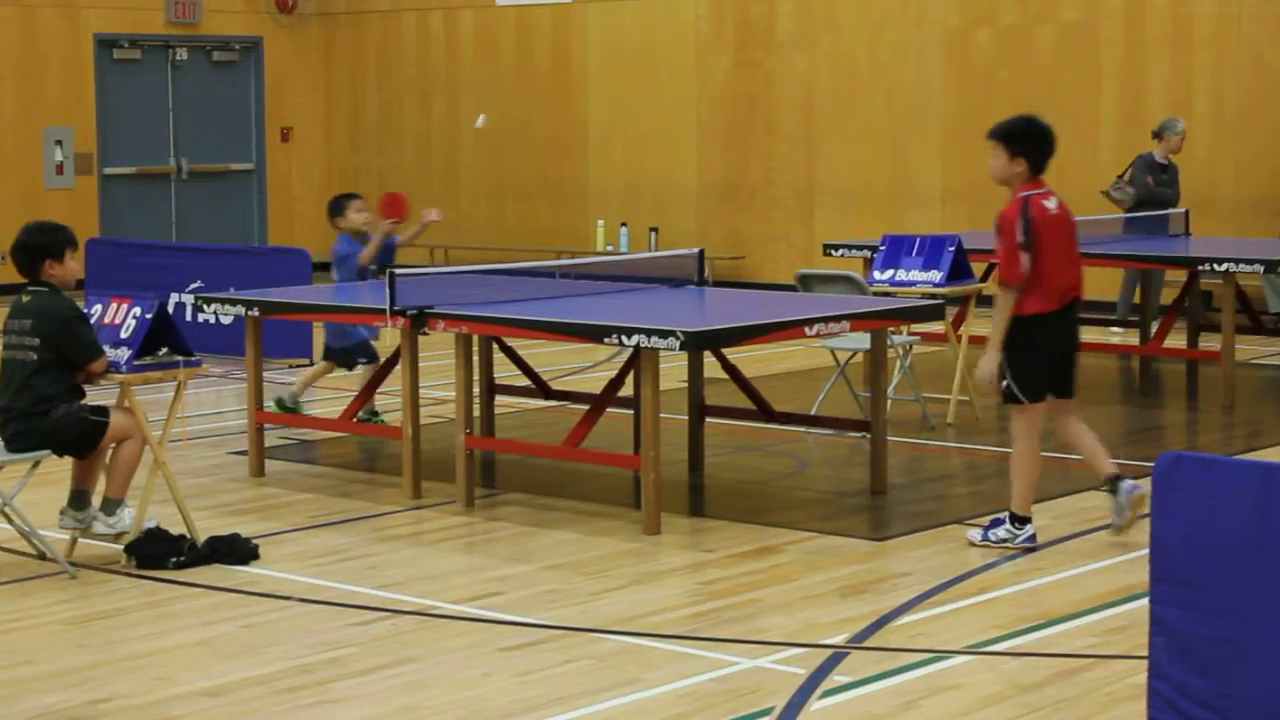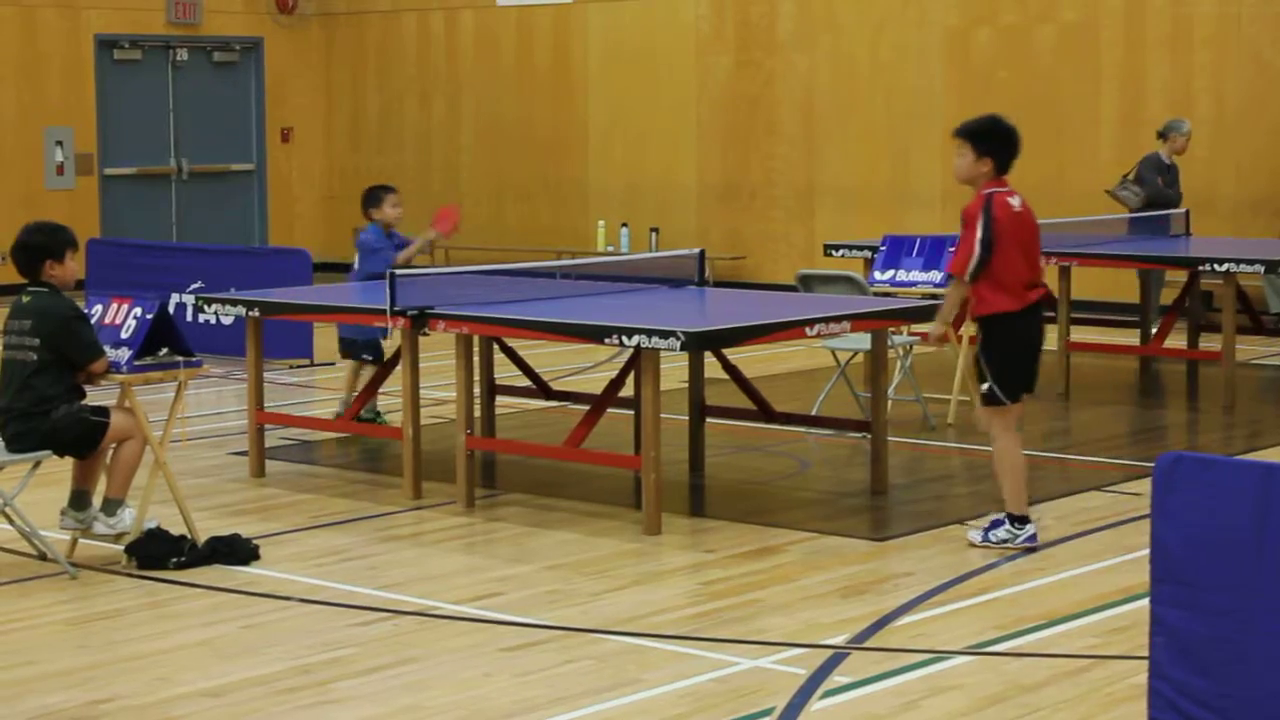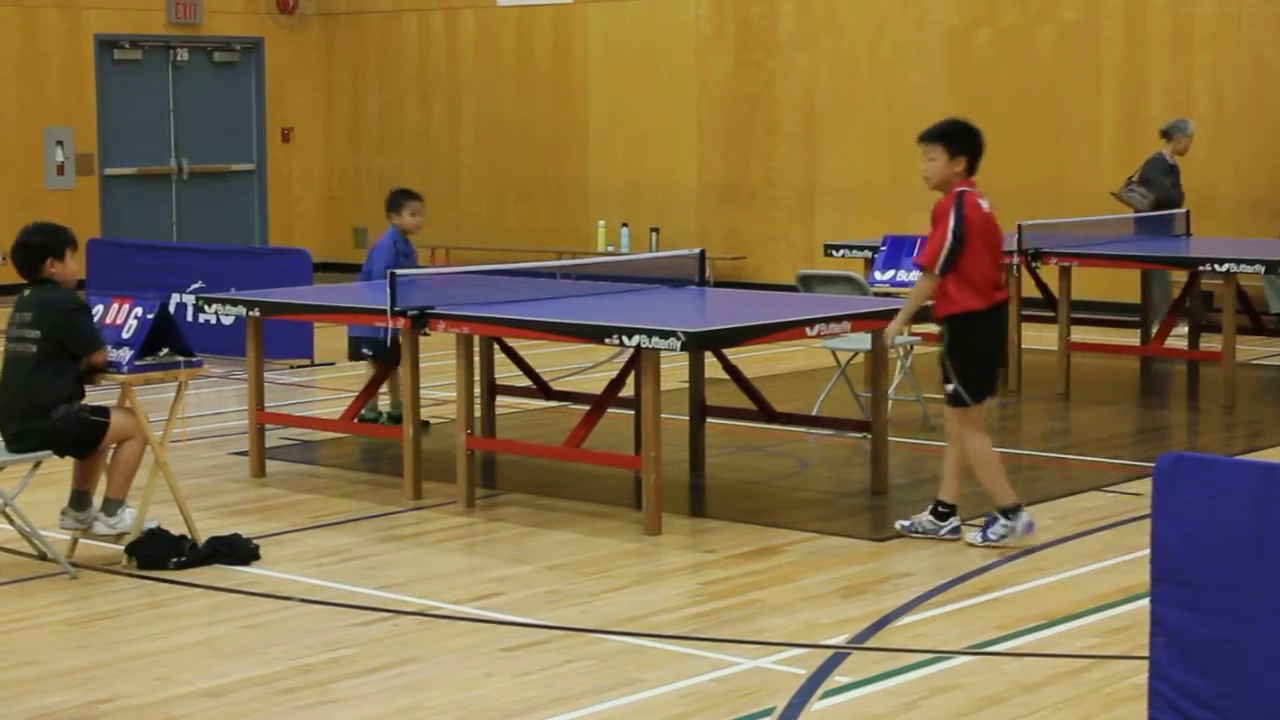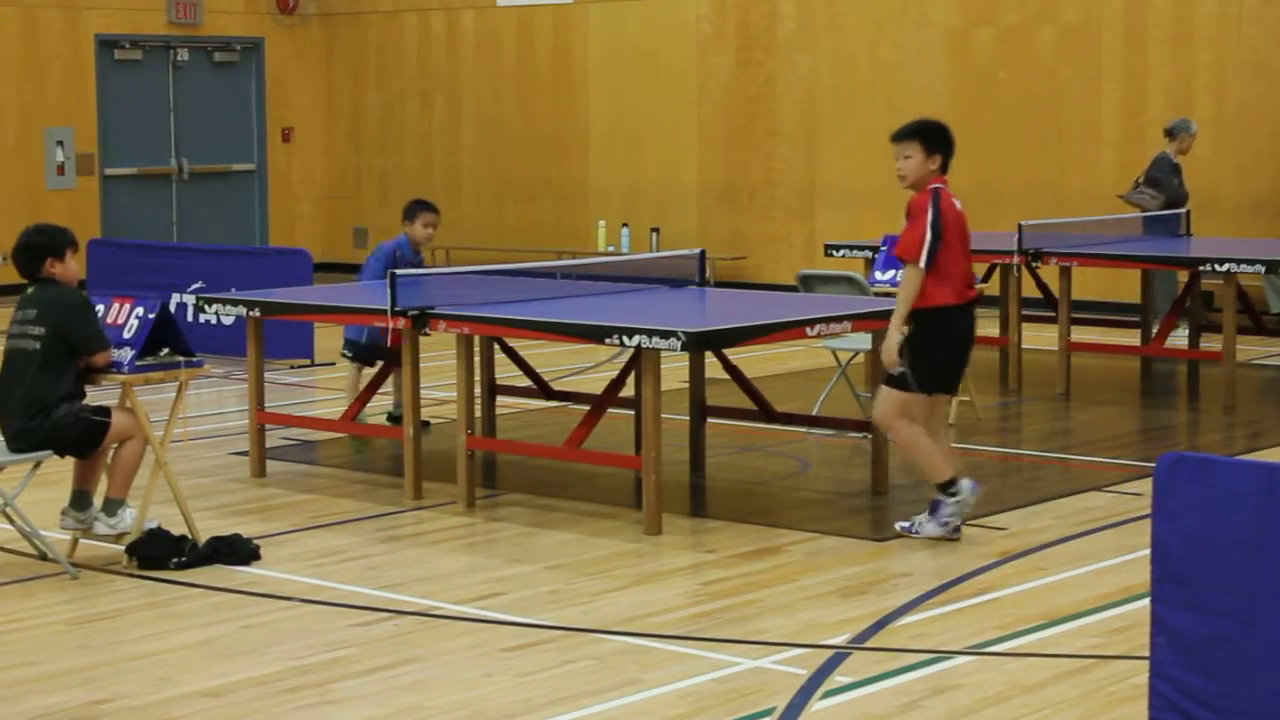
dt=0.2s
person 1, frame 1
left shoulder: (1016, 214)
right shoulder: (1055, 206)
left elbow: (1010, 287)
right elbow: (1067, 269)
left wrist: (993, 348)
left hip: (1032, 328)
right hip: (1063, 321)
left knee: (1023, 428)
right knee: (1065, 419)
left ankle: (1017, 524)
right ankle: (1119, 483)
person 1, frame 2
left shoulder: (981, 209)
right shoulder: (1017, 204)
left elbow: (962, 277)
right elbow: (1031, 265)
left wrist: (942, 323)
left hip: (1003, 325)
right hip: (1026, 319)
left knee: (1001, 426)
right knee: (998, 420)
left ankle: (1019, 525)
right ankle: (1014, 515)
person 1, frame 3
left shoulder: (951, 206)
right shoulder: (980, 206)
left elbow: (931, 274)
left wrist: (900, 321)
left hip: (969, 326)
right hip: (989, 321)
left knee: (967, 428)
right knee: (961, 423)
left ankle: (1012, 516)
right ankle: (944, 513)
person 1, frame 4
left shoulder: (927, 202)
right shoulder: (947, 202)
left elbow: (916, 268)
left wrist: (895, 327)
left hip: (936, 321)
right hip: (955, 319)
left knee: (887, 411)
right knee: (928, 419)
left ankle: (952, 485)
right ankle: (942, 513)
person 2, frame 1
right shoulder: (60, 309)
right elbow: (98, 364)
left wrist: (77, 373)
right wrist: (82, 372)
right hip: (42, 423)
left knee: (96, 423)
right knee: (133, 425)
left ankle: (78, 509)
right ankle: (110, 514)
person 2, frame 2
right shoulder: (60, 309)
right elbow: (98, 365)
left wrist: (76, 372)
right wrist: (83, 372)
right hip: (41, 423)
left knee: (97, 424)
right knee: (134, 425)
left ankle: (78, 509)
right ankle: (110, 515)
person 2, frame 3
right shoulder: (64, 301)
right elbow: (98, 356)
left wrist: (76, 363)
right wrist: (80, 363)
right hip: (42, 422)
left knee: (97, 423)
right knee: (134, 425)
left ankle: (79, 509)
right ankle: (111, 515)
person 2, frame 4
left shoulder: (27, 301)
right shoulder: (69, 300)
right elbow: (101, 358)
left wrist: (76, 361)
right wrist: (83, 360)
right hip: (43, 420)
left knee: (98, 420)
right knee: (136, 425)
left ankle: (79, 509)
right ankle: (111, 515)
person 3, frame 1
left shoulder: (367, 241)
right shoulder: (343, 249)
left elbow: (400, 243)
right elbow: (362, 264)
left wrist: (423, 224)
right wrist: (380, 236)
left knee: (330, 364)
right knee: (371, 362)
left ankle: (290, 398)
right ankle: (367, 413)
person 3, frame 2
left shoulder: (390, 236)
right shoulder: (370, 240)
left elbow: (416, 251)
right elbow: (395, 263)
left wrist: (433, 237)
right wrist: (421, 242)
left knee: (358, 361)
right knee: (373, 360)
left ankle: (346, 406)
right ankle: (368, 412)
person 3, frame 3
left shoulder: (408, 247)
right shoulder: (386, 245)
right elbow: (381, 282)
left knee: (393, 362)
right knee: (374, 363)
left ankle: (396, 411)
right ankle: (369, 412)
person 3, frame 4
left shoulder: (418, 260)
right shoulder: (389, 251)
right elbow: (368, 284)
left knee: (399, 363)
right knee: (356, 363)
left ankle: (397, 411)
person 4, frame 1
left shoulder: (1172, 168)
right shoulder: (1143, 161)
left elbow: (1174, 199)
right elbow: (1143, 191)
left wrist: (1153, 191)
right wrist: (1163, 194)
left hip: (1160, 226)
right hip: (1138, 225)
left knee: (1156, 276)
right knee: (1133, 273)
right ankle: (1121, 319)
person 4, frame 2
left shoulder: (1173, 168)
right shoulder: (1149, 162)
left elbow: (1176, 200)
right elbow: (1154, 192)
left wrist: (1164, 194)
right wrist: (1169, 195)
left hip: (1162, 227)
right hip: (1143, 226)
left knee: (1156, 275)
right knee: (1150, 271)
left ankle: (1151, 319)
person 4, frame 3
left shoulder: (1173, 167)
right shoulder: (1155, 163)
left elbow: (1178, 198)
right elbow: (1165, 195)
left wrist: (1171, 196)
right wrist: (1173, 197)
left hip: (1164, 226)
right hip: (1150, 226)
left knee: (1155, 274)
right knee: (1160, 274)
left ankle: (1152, 321)
person 4, frame 4
left shoulder: (1173, 164)
right shoulder: (1162, 163)
left elbow: (1181, 196)
right elbow: (1176, 196)
left wrist: (1174, 198)
right wrist: (1179, 197)
left hip: (1168, 225)
right hip: (1160, 226)
left knee: (1161, 272)
right knee: (1167, 273)
left ankle: (1154, 319)
